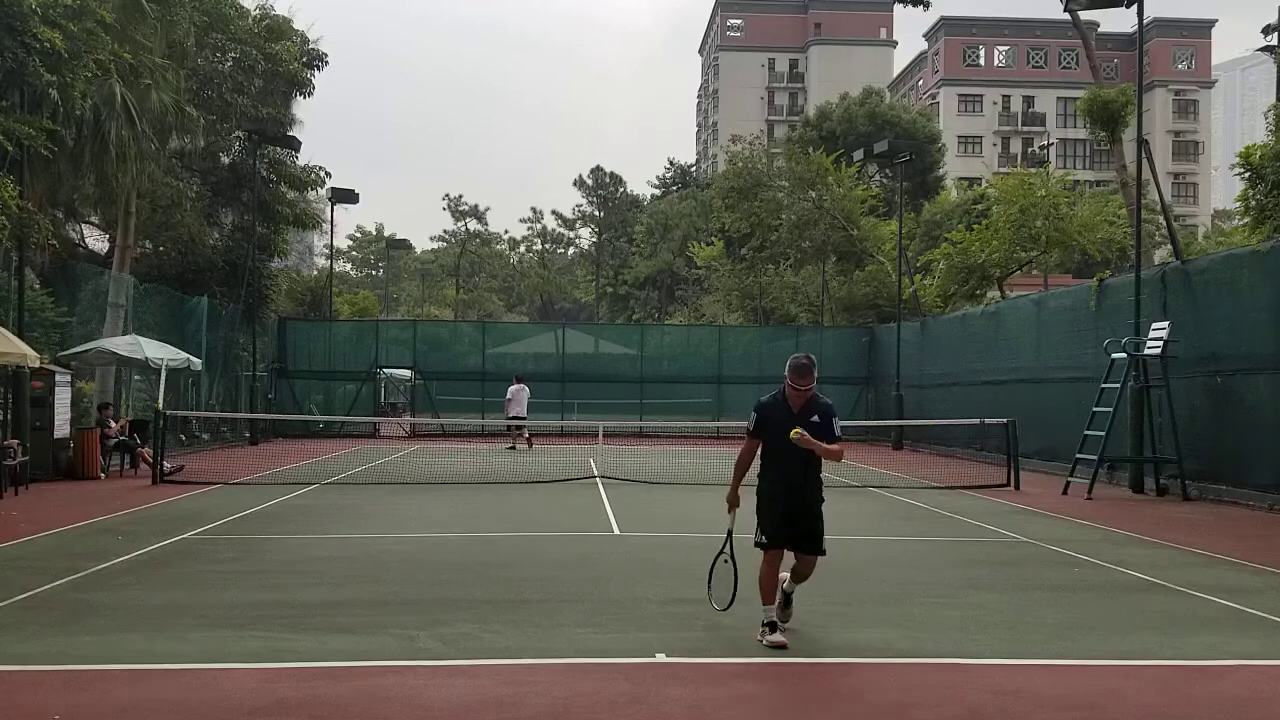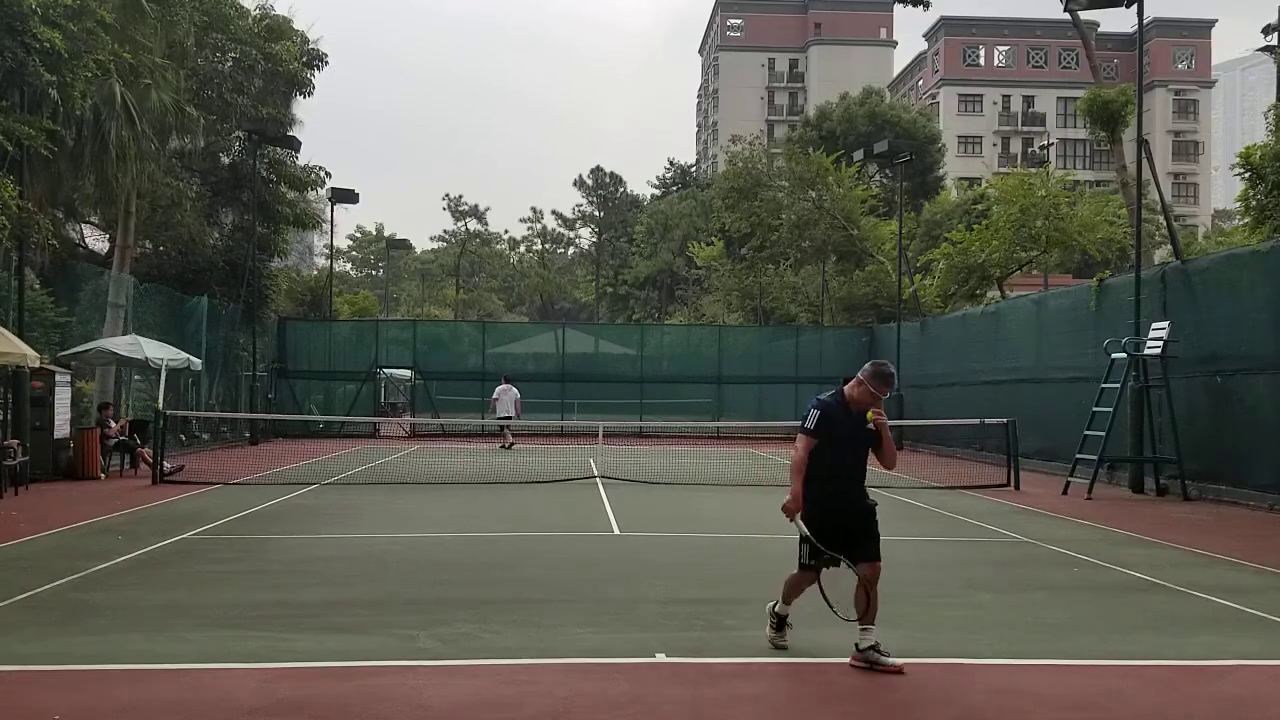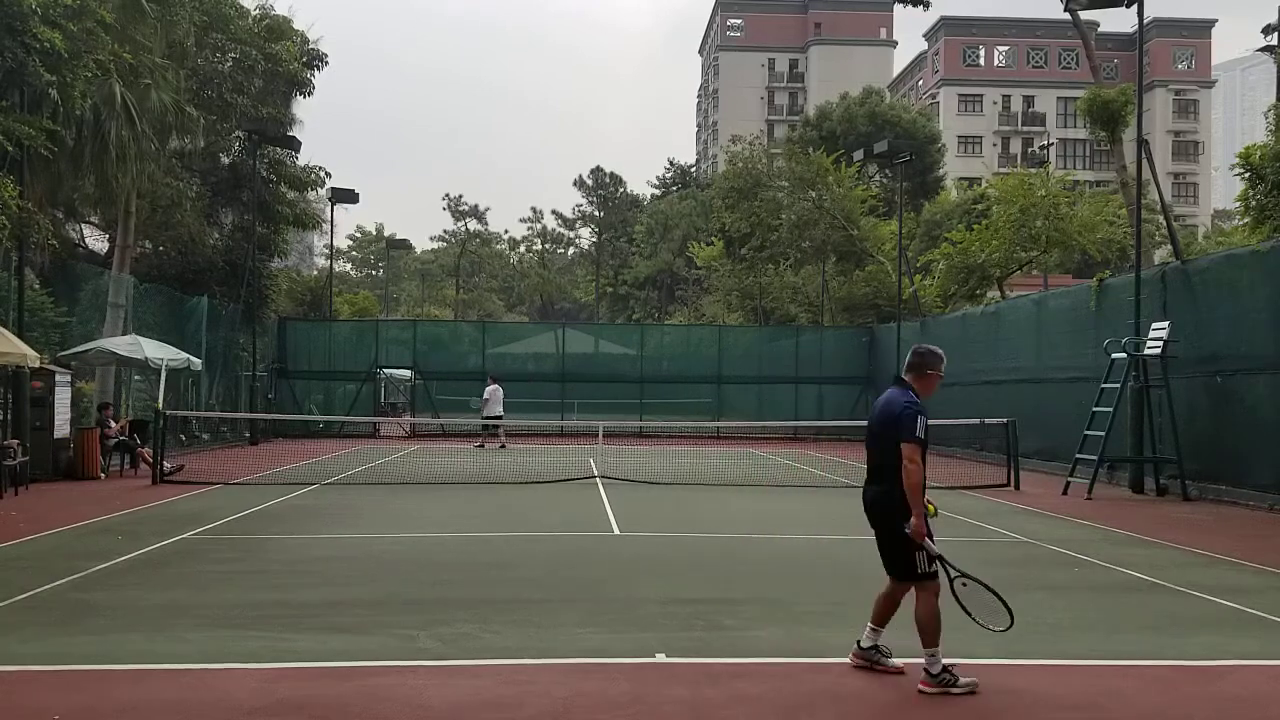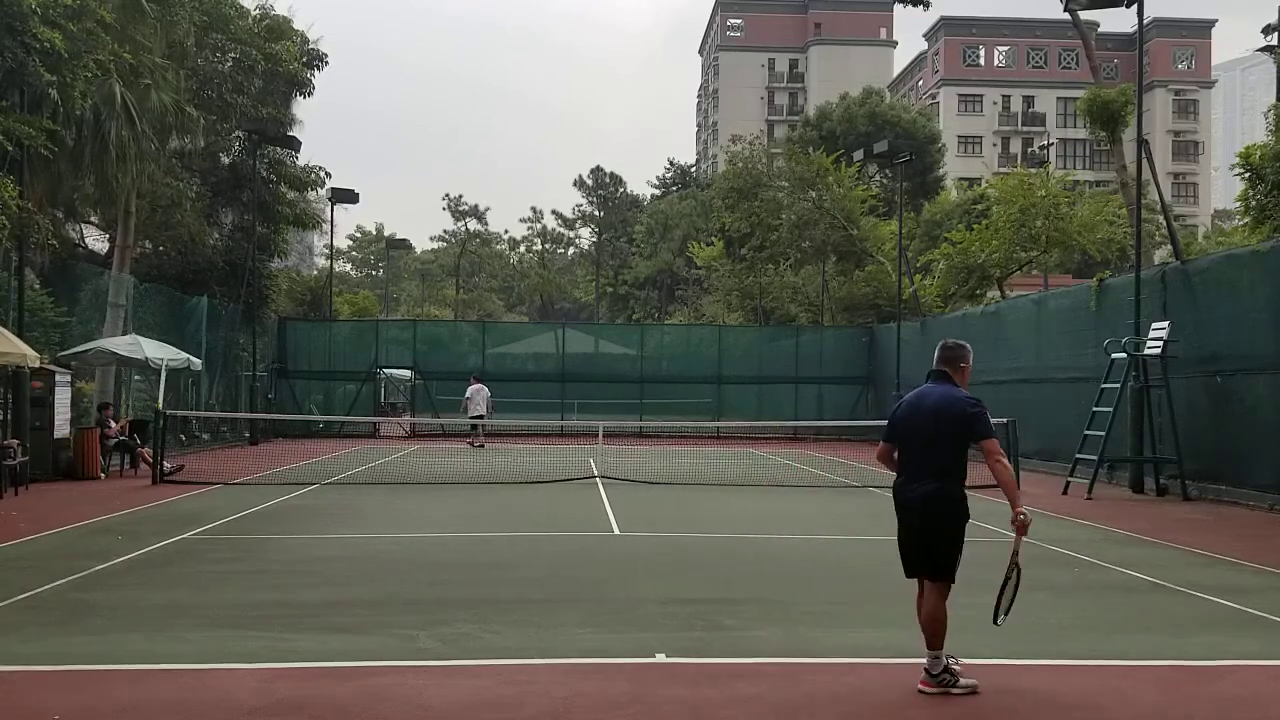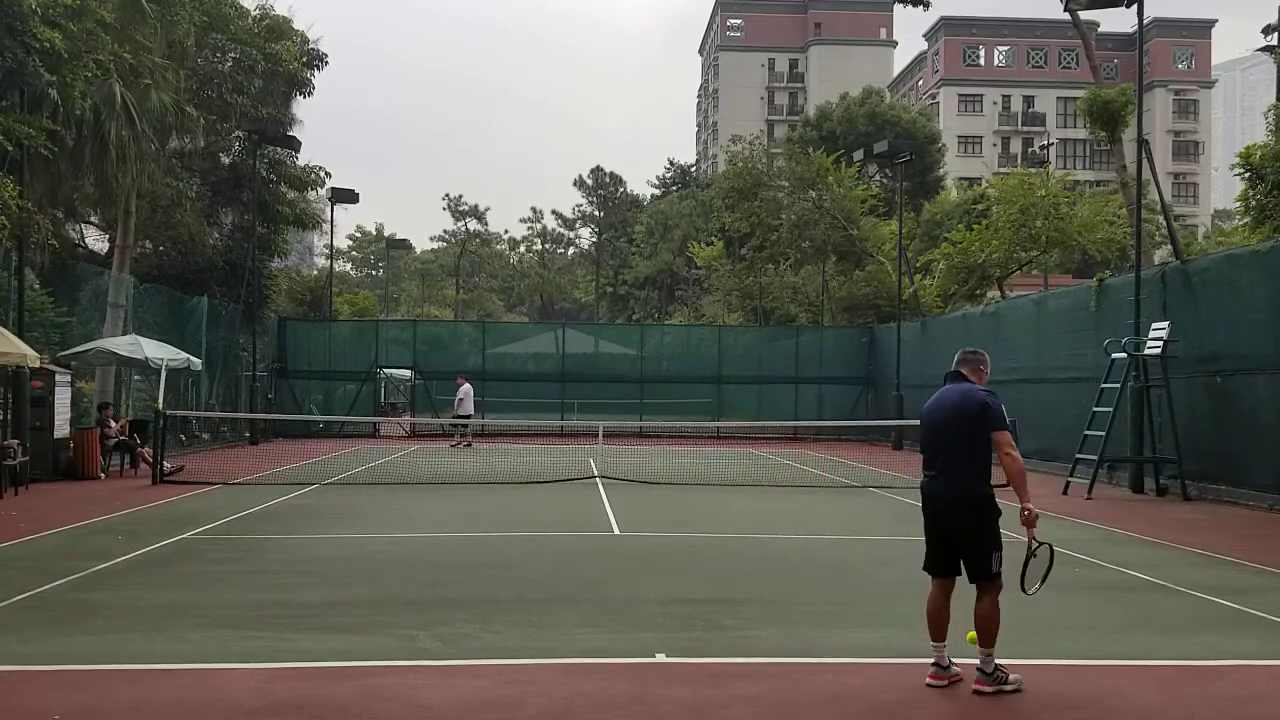
dt=0.5s
person 1, frame 1
left shoulder: (824, 409)
right shoulder: (766, 406)
left elbow: (838, 453)
right elbow: (749, 450)
left wrist: (813, 444)
right wrist: (734, 488)
left hip: (808, 496)
right hip: (772, 494)
left knee: (808, 561)
right knee: (772, 555)
left ankle: (787, 587)
right ankle: (769, 623)
person 1, frame 2
left shoulder: (871, 416)
right shoulder: (824, 406)
left elbow: (889, 463)
right elbow: (801, 450)
left wrist: (884, 431)
right wrist: (794, 494)
left hip: (856, 504)
right hip: (821, 504)
left knee: (870, 570)
right knee: (810, 572)
left ankle: (865, 645)
right ankle: (779, 613)
person 1, frame 3
left shoulder: (889, 400)
right shoulder: (910, 408)
right elbow: (910, 463)
left wrist: (917, 497)
right wrist: (917, 514)
left hip: (881, 501)
right hip: (895, 507)
left knee: (901, 579)
right knee: (927, 585)
left ankle: (867, 646)
right ankle: (934, 672)
person 1, frame 4
left shoulder: (907, 402)
right shoulder: (967, 404)
left elbow: (883, 454)
right elbow: (996, 459)
right wrist: (1016, 506)
left hip: (907, 503)
right hip: (943, 505)
left knee: (925, 584)
right knee: (937, 587)
left ankle: (936, 661)
right ankle: (935, 672)
person 1, frame 5
left shoulder: (931, 404)
right shoulder: (984, 398)
right elbow: (1007, 453)
right wrist: (1025, 501)
left hip: (934, 501)
right hip: (972, 502)
left knee: (941, 583)
right knee: (988, 587)
left ankle: (940, 665)
right ankle: (987, 672)
